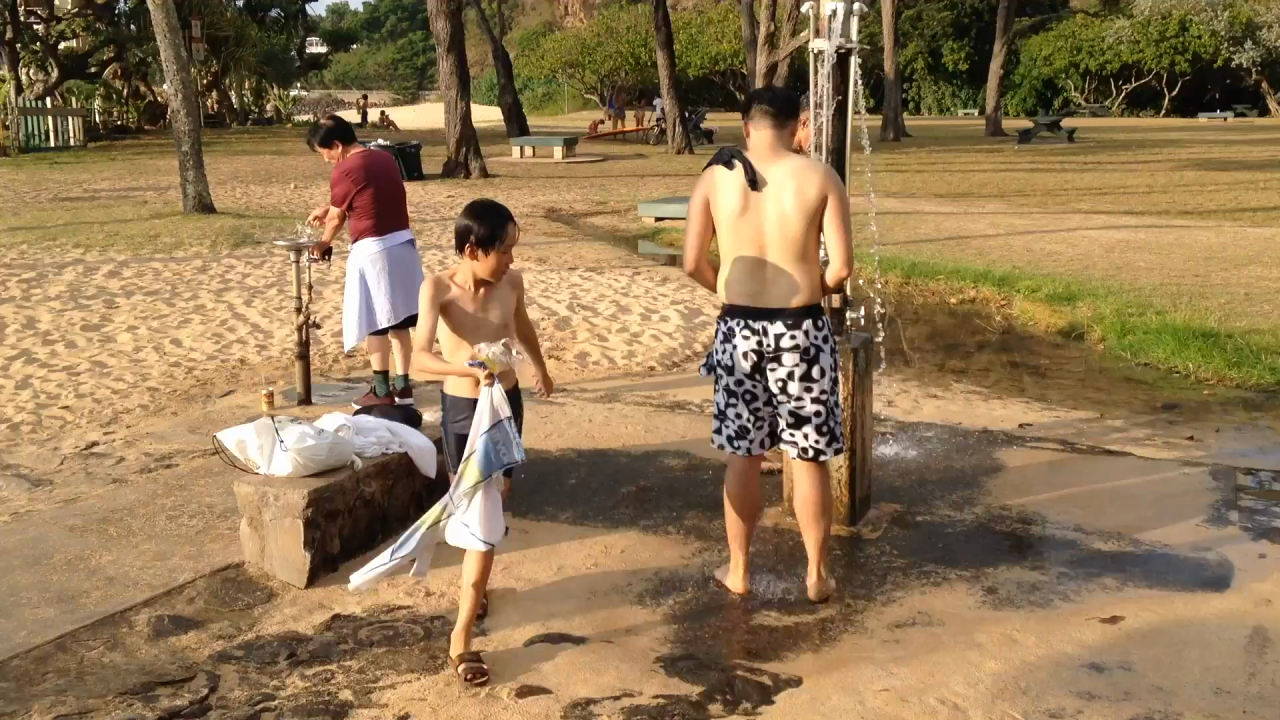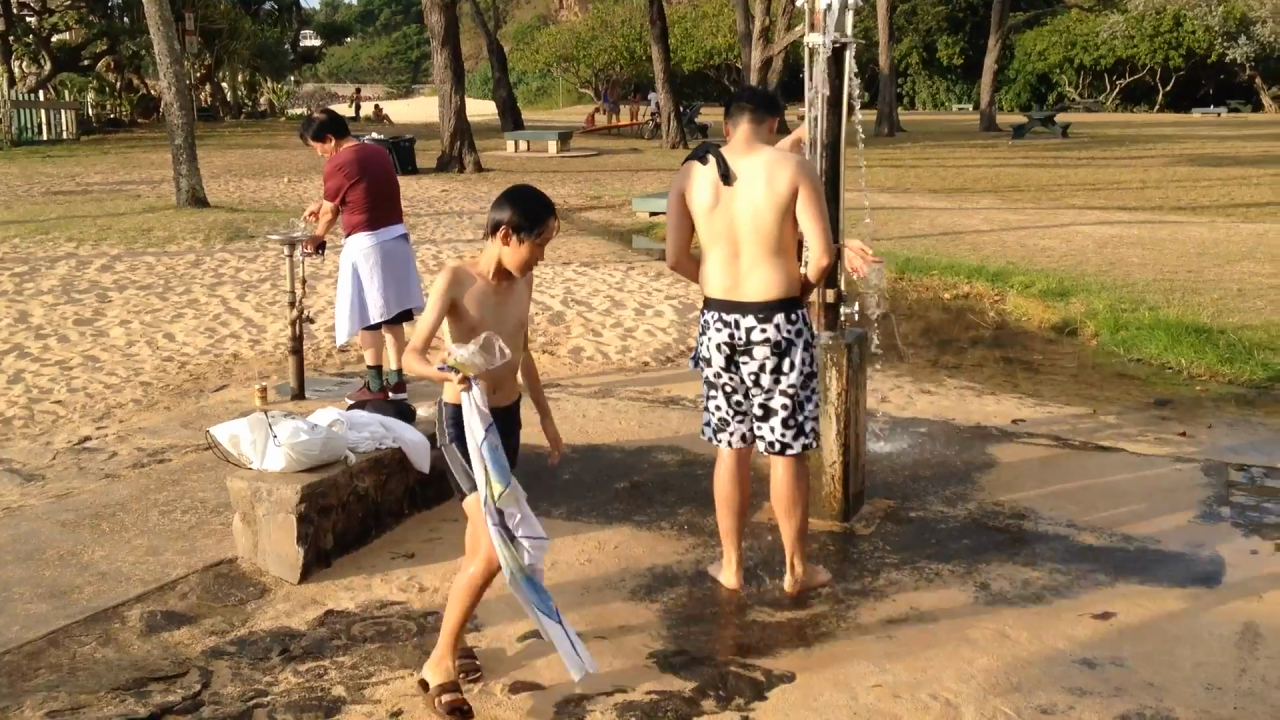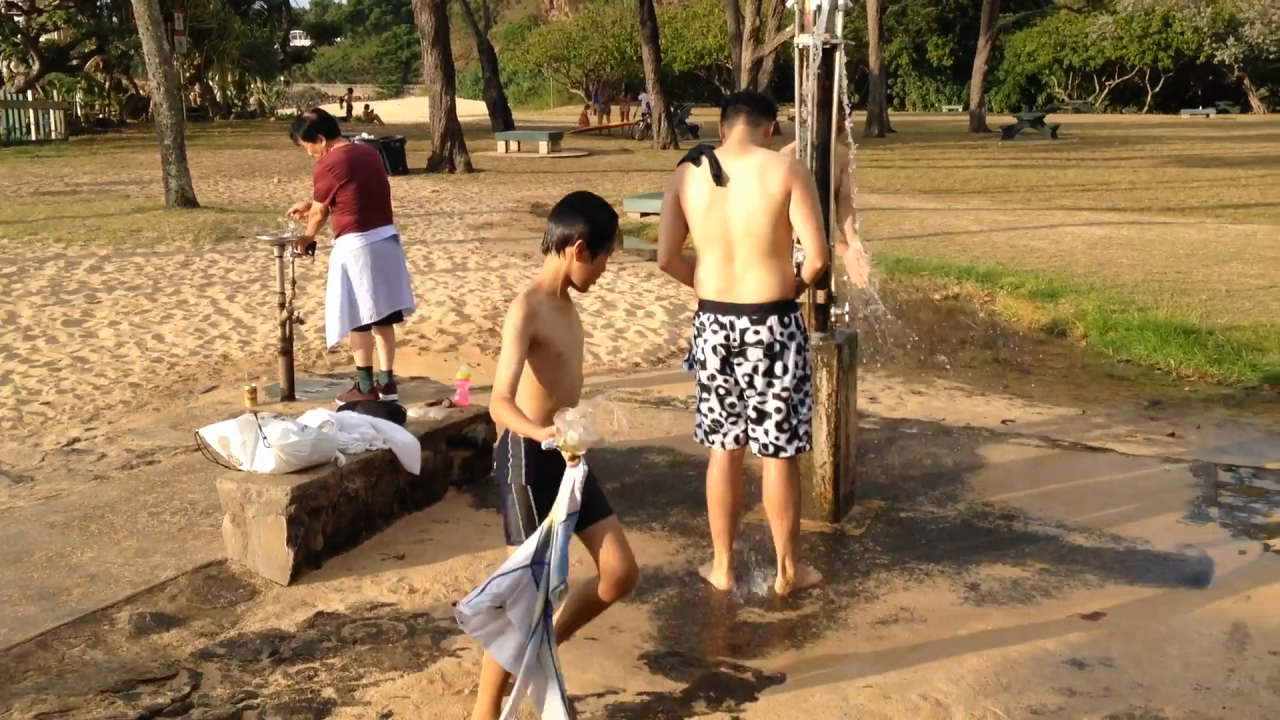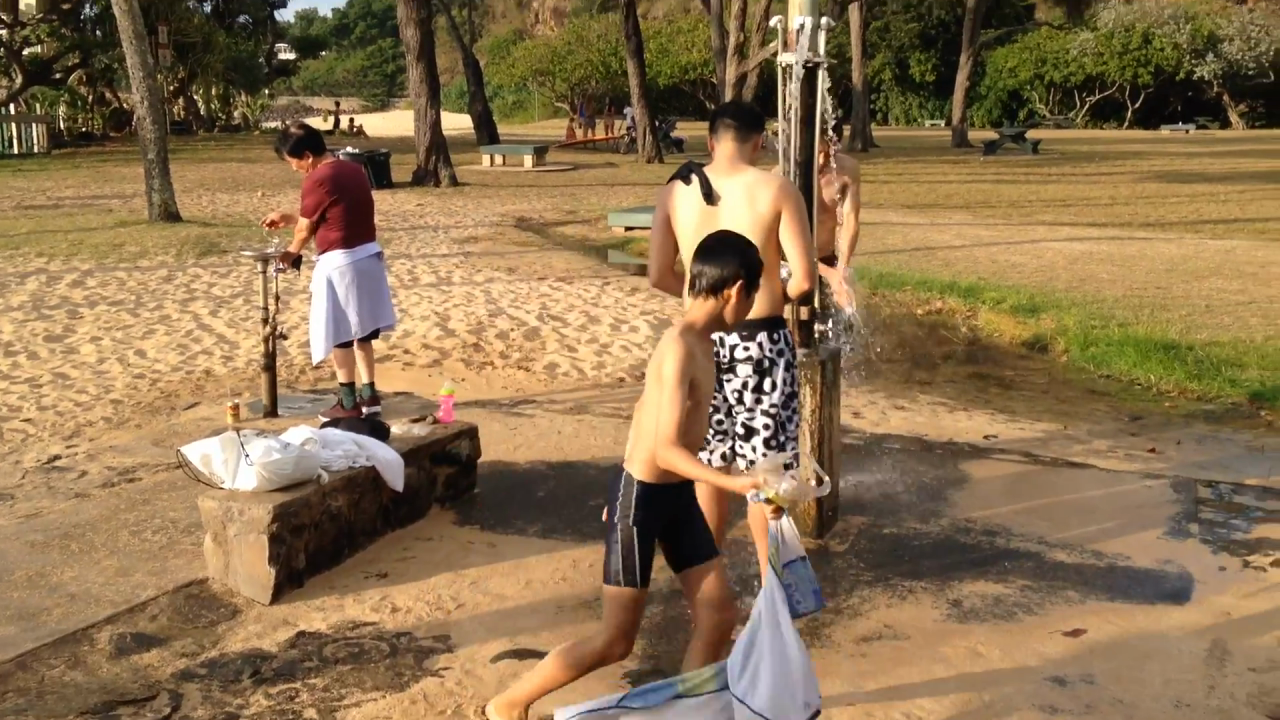
dt=0.4s
person 1, frame 1
left shoulder: (512, 284)
right shoulder: (438, 287)
right elbow: (421, 355)
left wrist: (541, 373)
right wrist: (470, 368)
left hip: (505, 407)
right hip: (460, 409)
left ankle: (462, 638)
right ankle: (477, 581)
person 1, frame 2
left shoulder: (523, 284)
right shoulder: (455, 280)
right elbow: (412, 354)
left wrist: (546, 420)
right wrist: (448, 373)
left hip: (506, 421)
right hip: (461, 422)
left knee: (483, 547)
right knee: (492, 550)
left ankle: (456, 634)
right ankle: (439, 663)
person 1, frame 3
left shoulder: (563, 300)
right shoulder: (526, 310)
right elbow: (504, 403)
right wrist: (545, 435)
left hip: (567, 456)
right hip: (529, 458)
left knee: (620, 577)
person 1, frame 4
left shoulder: (699, 341)
right shoulder: (678, 349)
right elbow: (664, 450)
right wrist: (733, 483)
left hip: (675, 495)
right hip: (643, 497)
left knee: (718, 621)
right knee: (614, 639)
person 2, frame 1
left shoulder: (713, 178)
right shoulder: (819, 177)
left elbow: (693, 264)
right elbow: (842, 266)
right wrist: (815, 290)
left hip: (739, 329)
right hip: (801, 329)
left knee: (743, 453)
right knee: (811, 455)
left ankle: (739, 568)
right ankle: (817, 573)
person 2, frame 2
left shoulder: (691, 172)
right shoulder: (793, 169)
left elbow: (676, 258)
right elbow: (823, 255)
right wrist: (805, 285)
left hip: (719, 321)
right hip: (778, 323)
left knee: (731, 446)
right knee: (786, 450)
left ankle: (731, 564)
right ankle: (798, 568)
person 2, frame 3
left shoulder: (686, 174)
right shoulder: (787, 170)
left elbow: (666, 257)
right elbow: (817, 257)
right wrist: (796, 285)
left hip: (713, 324)
right hip: (772, 325)
left knee: (724, 448)
right knee: (780, 453)
left ankle: (722, 565)
right ankle: (788, 569)
person 2, frame 4
left shoulder: (676, 191)
right shoulder: (777, 188)
left elbow: (658, 274)
right elbow: (804, 275)
right wrist: (776, 298)
right hip: (761, 342)
left knee: (708, 465)
right knee: (765, 467)
person 3, frame 1
left shoulder: (344, 170)
right shoulder: (385, 158)
left elbow: (337, 219)
left wrist: (323, 244)
right wrist: (329, 208)
left hip: (373, 251)
right hip: (402, 244)
left knee: (376, 323)
right knee: (398, 319)
left ankle: (382, 391)
right ankle: (402, 385)
person 3, frame 2
left shoulder: (338, 164)
right shoulder: (379, 152)
left elbow: (330, 213)
left wrist: (317, 237)
right wrist: (323, 205)
left hip: (366, 246)
right hip: (396, 239)
left knee: (369, 318)
right knee: (393, 314)
left ankle: (376, 387)
right ankle: (396, 380)
person 3, frame 3
left shoulder: (328, 165)
right shoulder: (369, 153)
left elbow: (320, 213)
left wrist: (306, 238)
right wrist: (309, 206)
left hip: (356, 247)
right hip: (386, 240)
left knee: (359, 319)
right knee: (383, 315)
left ankle: (365, 387)
right ankle: (386, 381)
person 3, frame 4
left shoulder: (316, 181)
right shoulder: (354, 170)
left elbow: (305, 230)
left wrist: (291, 253)
right wrist: (286, 217)
left hip: (340, 264)
right hip: (368, 258)
left knee: (340, 335)
right knee: (361, 332)
left ankle: (349, 404)
right ankle: (368, 395)
